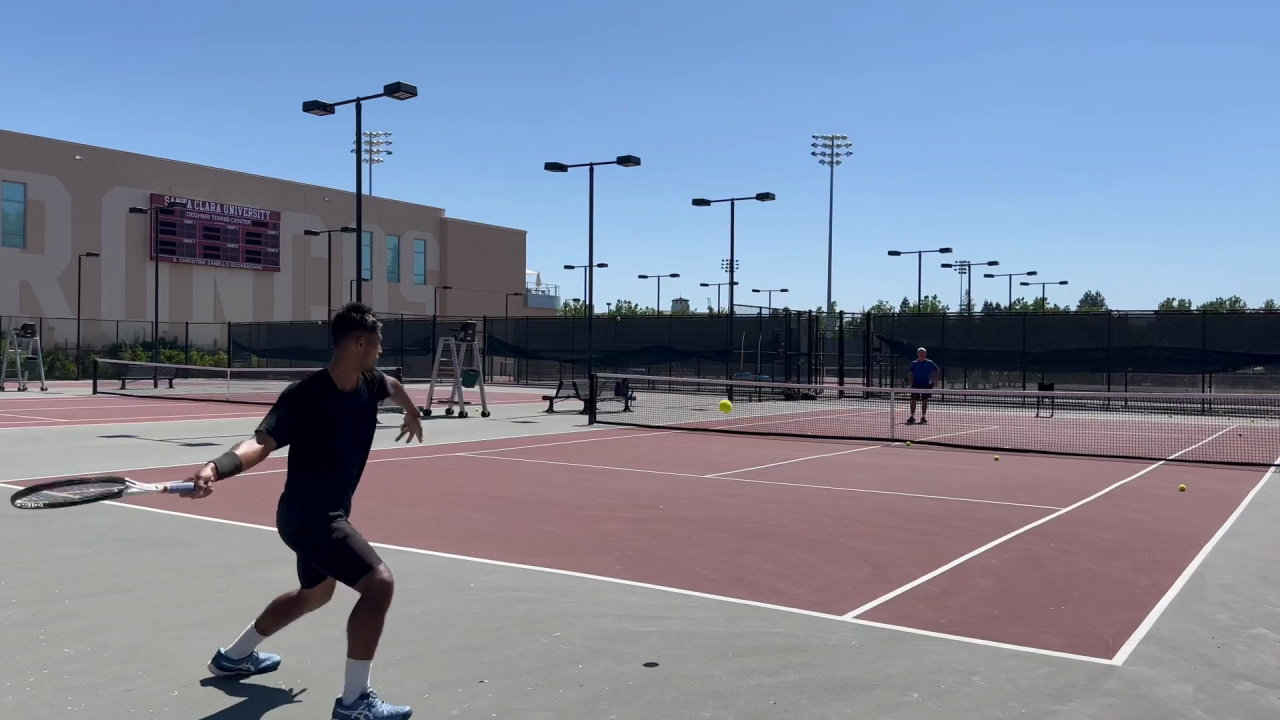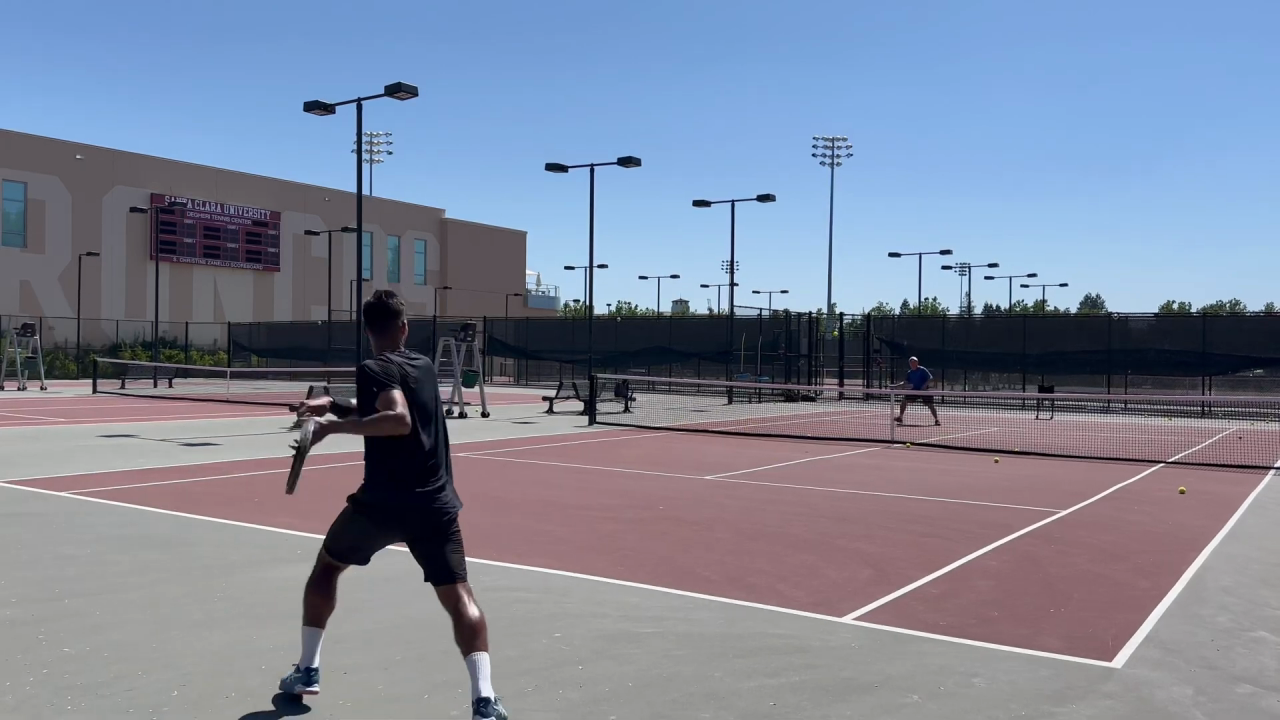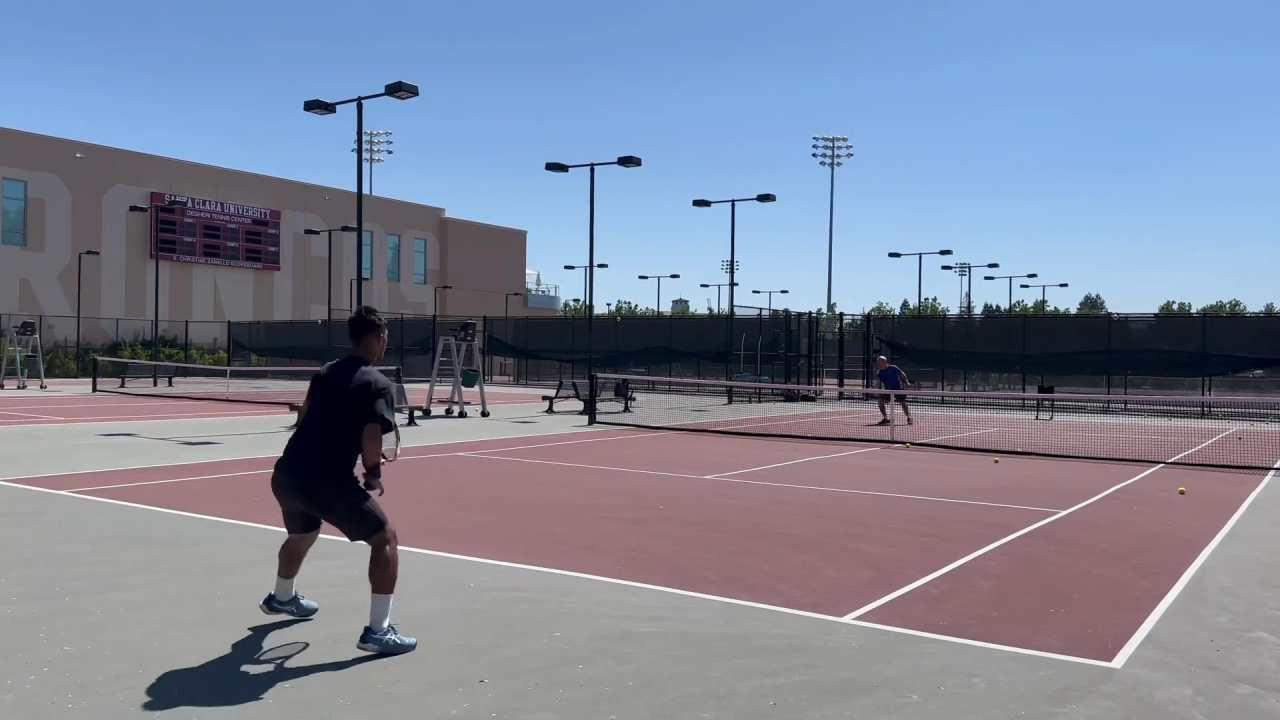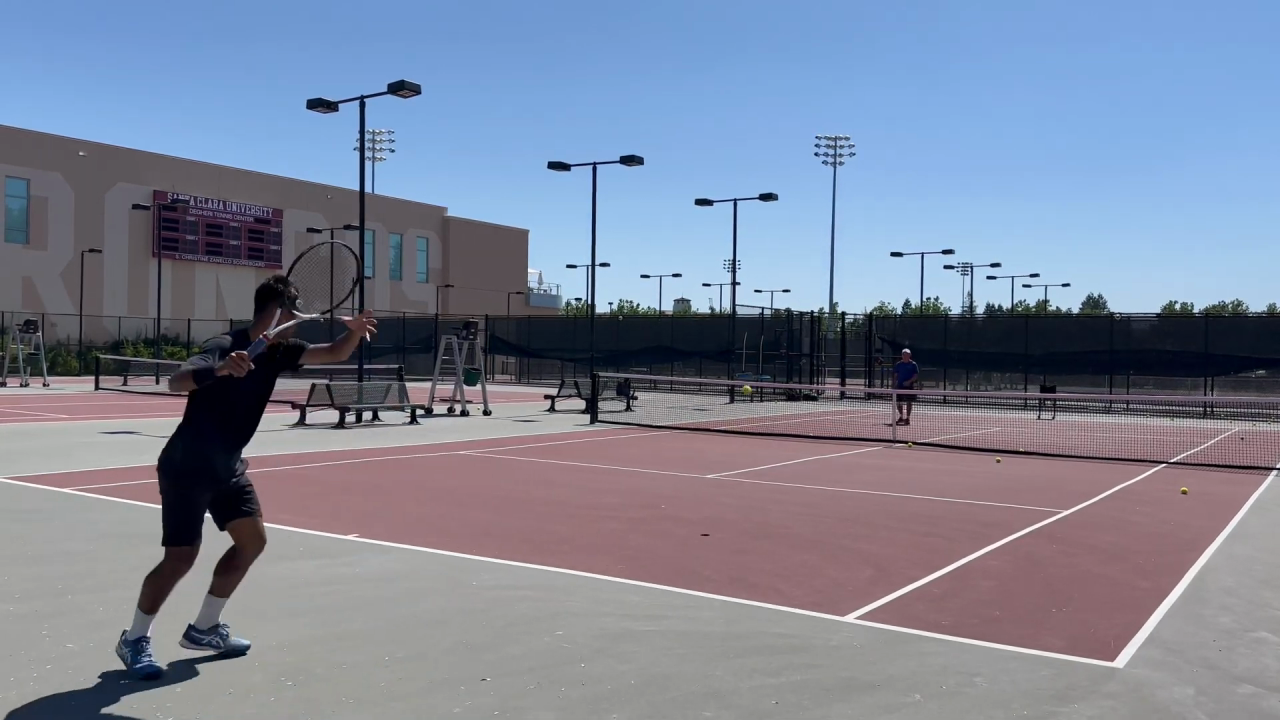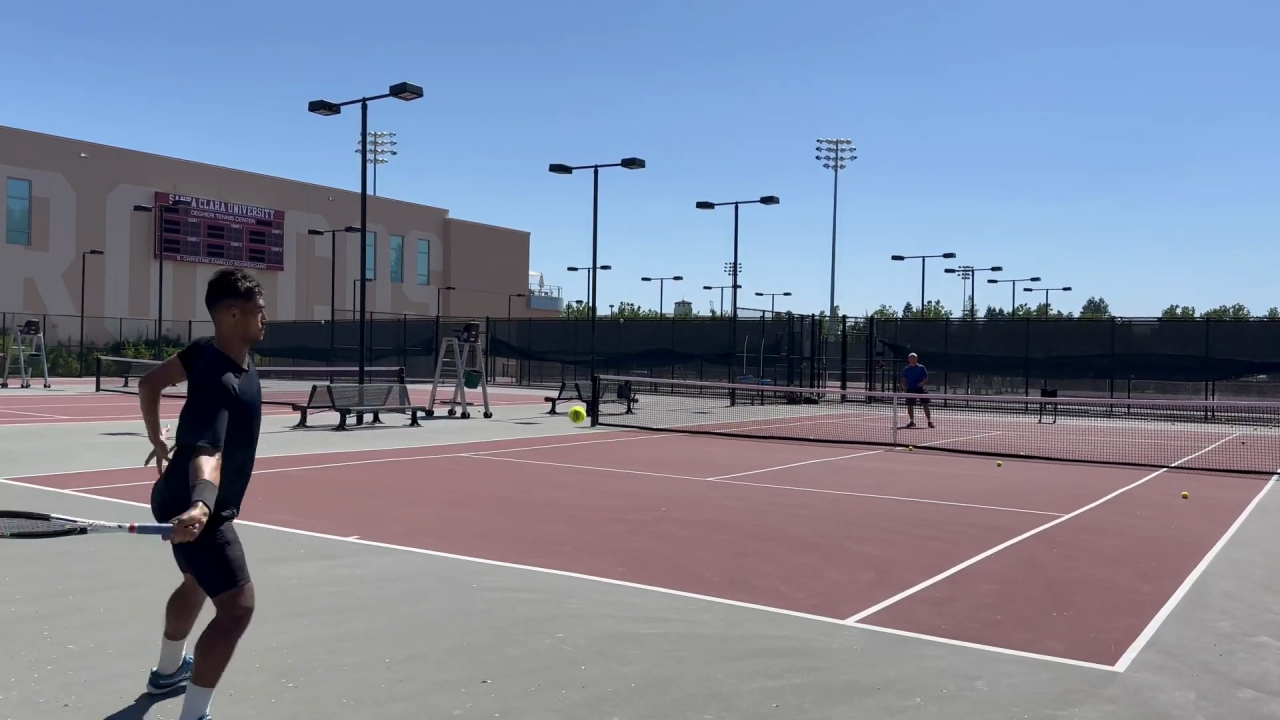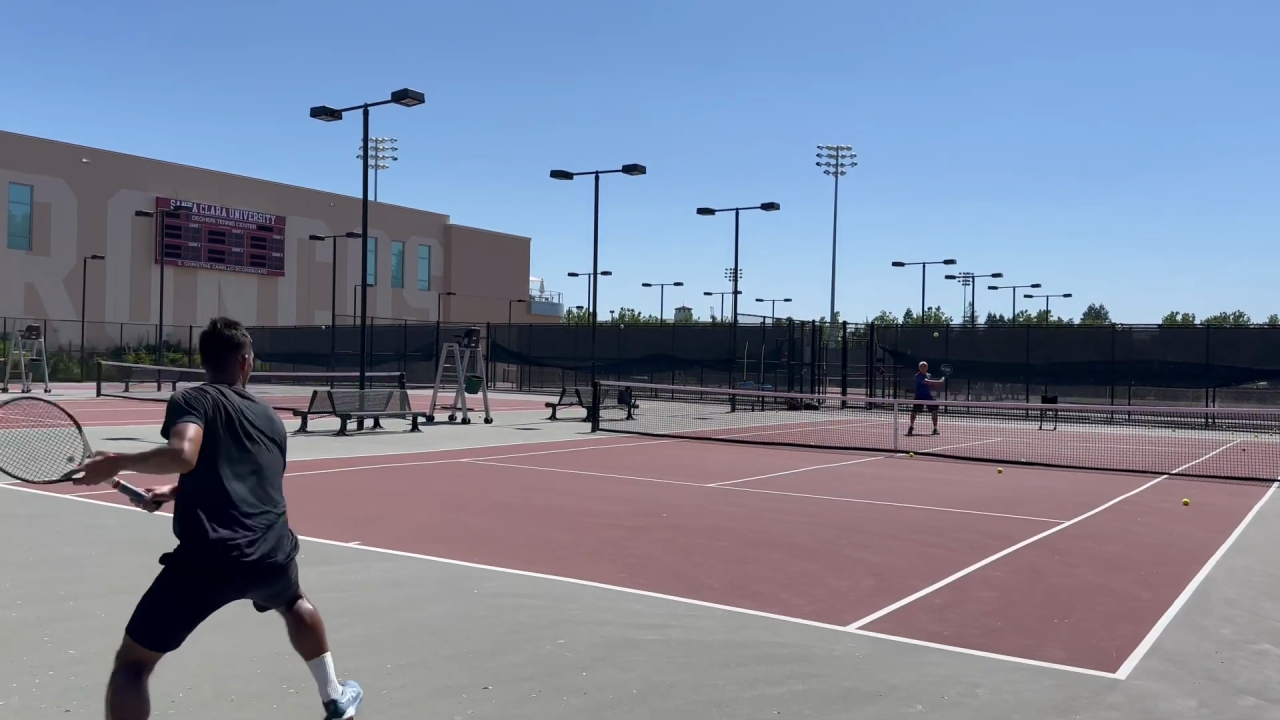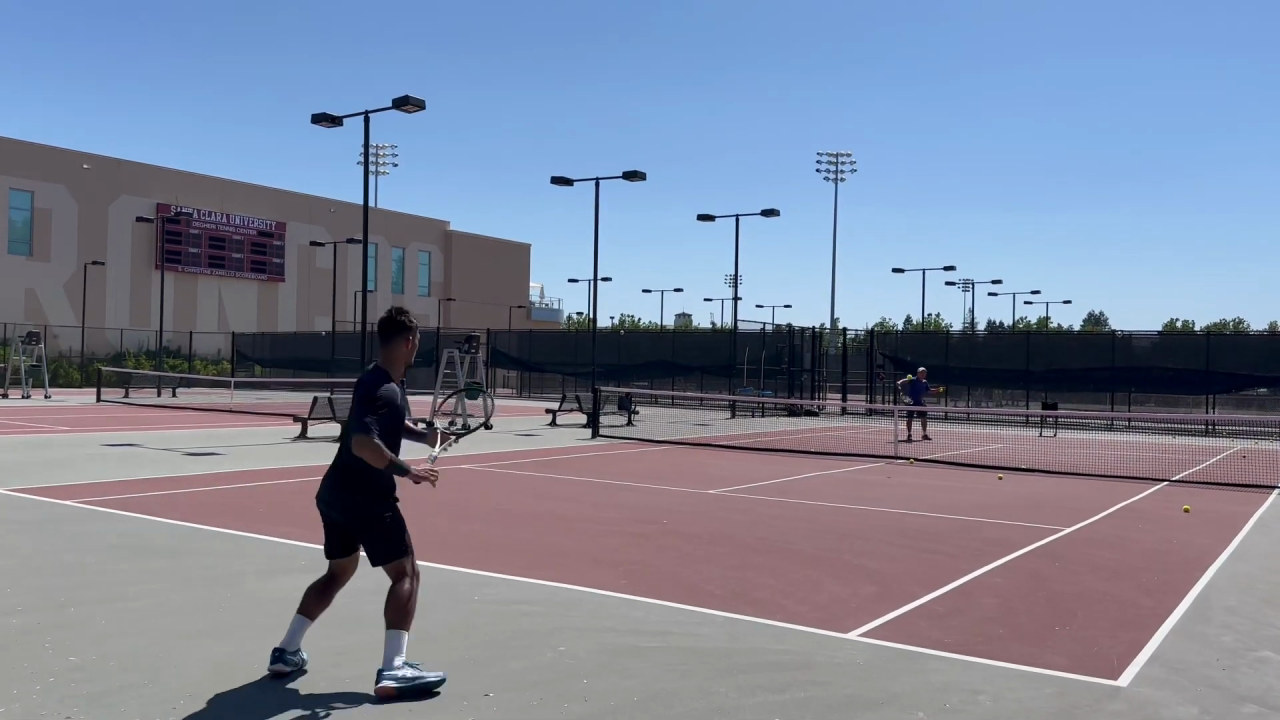
dt=0.7s
person 1, frame 1
left shoulder: (370, 382)
right shoulder: (306, 395)
left elbow: (391, 384)
right elbow: (259, 445)
left wrist: (411, 408)
right wrist: (215, 469)
left hip: (325, 515)
right hip: (314, 518)
left knee: (316, 593)
right knee: (378, 585)
left ankle: (234, 657)
person 1, frame 2
left shoulder: (376, 371)
right shoulder: (423, 367)
left elbow: (398, 420)
left wrist: (337, 425)
right wrist: (335, 405)
left hip: (382, 503)
right hip: (436, 505)
left knee: (326, 568)
right knee: (459, 597)
left ankle: (306, 670)
person 1, frame 3
left shoulder: (329, 373)
right shoulder: (376, 385)
right elbow: (372, 442)
right wrist: (374, 477)
left hip: (286, 475)
right hip: (323, 479)
left knee: (303, 534)
right knee: (384, 539)
left ankle: (280, 597)
right ankle: (379, 630)
person 1, frame 4
left shoulder: (281, 350)
right shoulder: (222, 347)
left elbow: (335, 353)
right elbow: (177, 381)
left wrist: (353, 330)
right wrist: (219, 370)
left hip: (227, 465)
right hip: (186, 467)
left knee: (252, 541)
right knee: (180, 558)
left ankle: (204, 627)
right ankle: (135, 640)
person 1, frame 5
left shoulder: (204, 354)
right shoulder: (221, 383)
left elbow: (151, 382)
right elbow: (207, 457)
left wrist: (160, 442)
right wrist: (202, 504)
left hip: (197, 503)
right hip: (203, 509)
left knee: (200, 583)
right knee: (238, 605)
left ankle: (168, 669)
person 1, frame 6
left shoulder: (191, 399)
right shoulder: (270, 418)
left elbow: (182, 457)
left wrist: (117, 463)
left hip: (204, 560)
right hip: (270, 554)
left knee: (132, 662)
right knee: (295, 604)
person 1, frame 7
left shoulder: (379, 379)
right shoulder: (384, 392)
right elbow: (362, 444)
left wrist: (419, 433)
right wrist: (407, 471)
left hip: (338, 494)
right hip: (364, 498)
left knee: (339, 573)
right knee: (405, 573)
left ankle: (287, 650)
right ankle: (394, 668)
